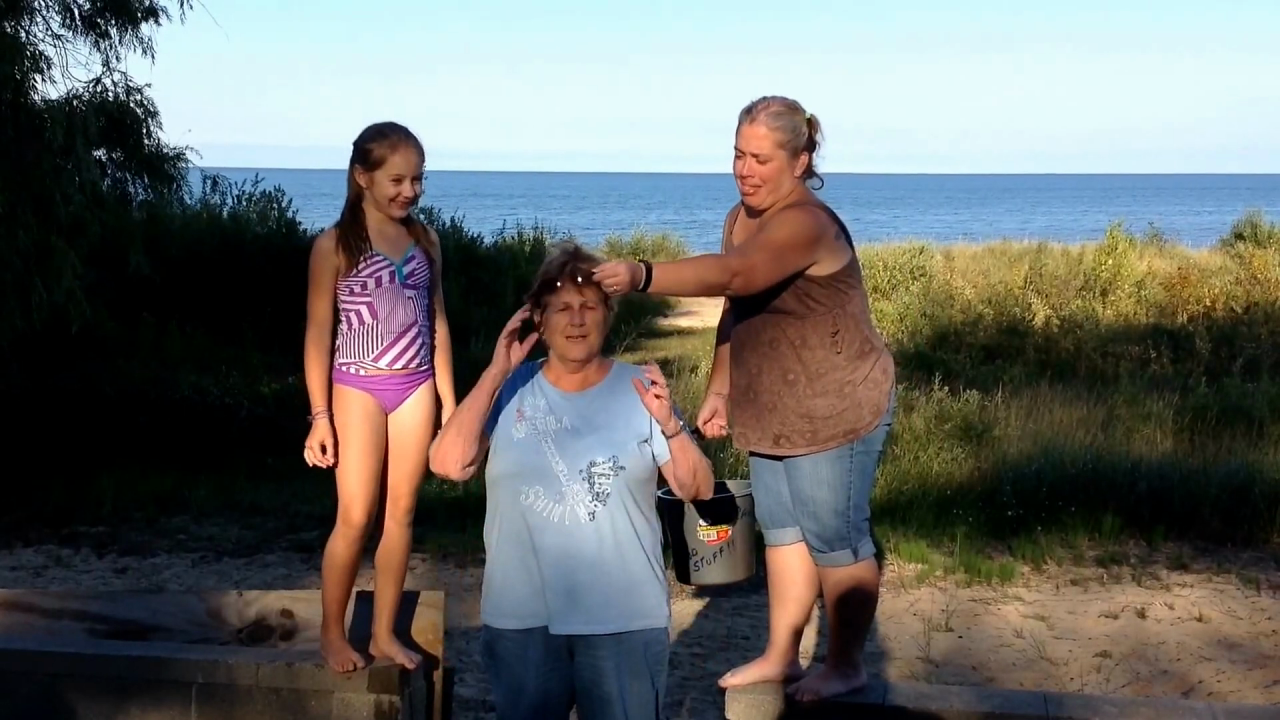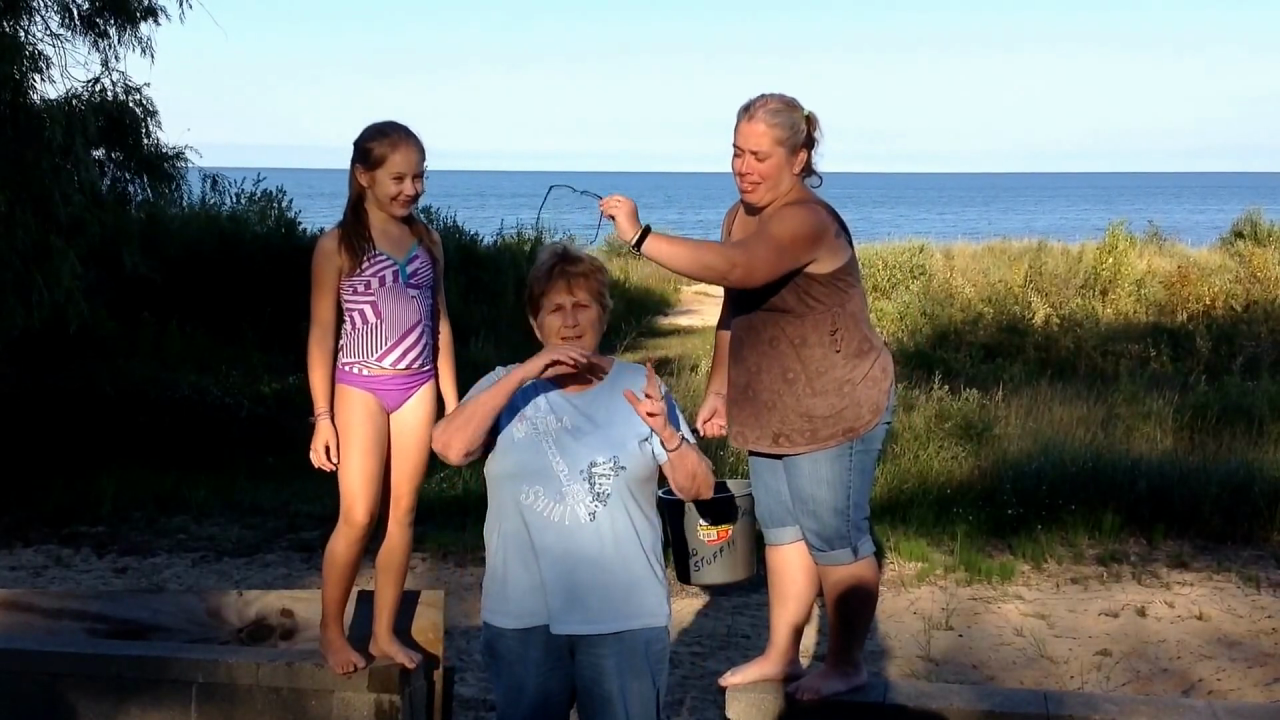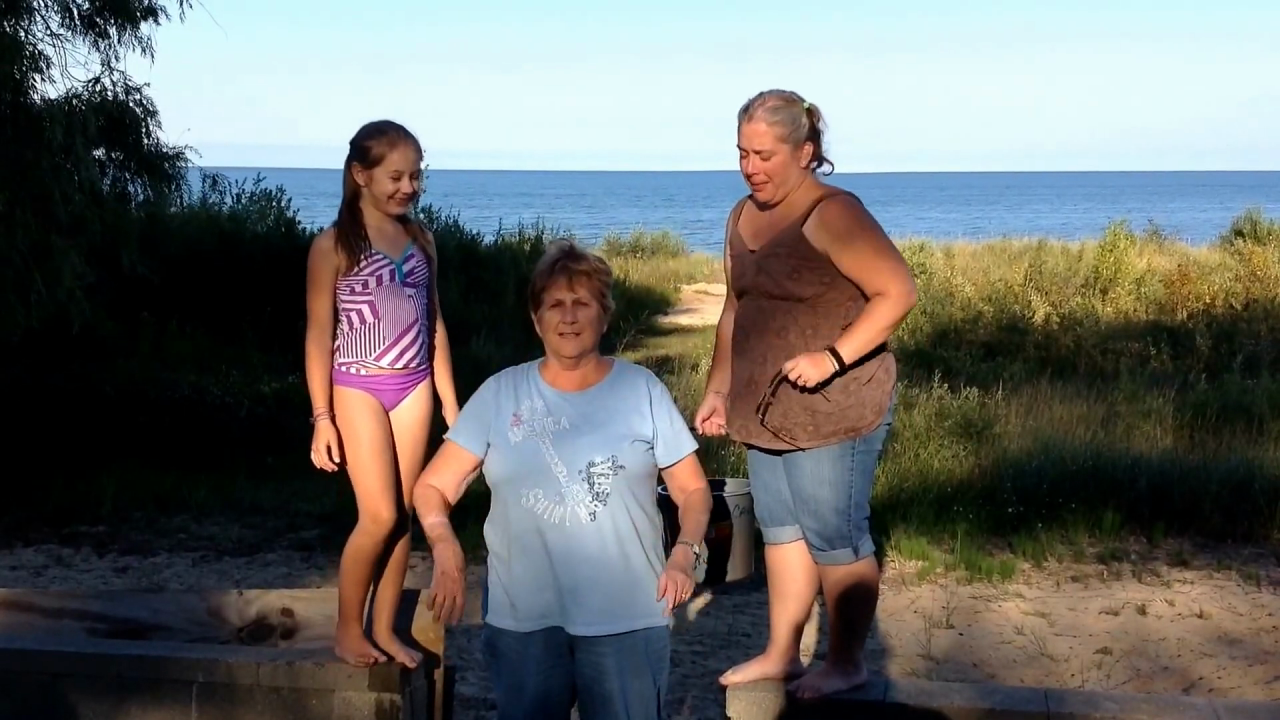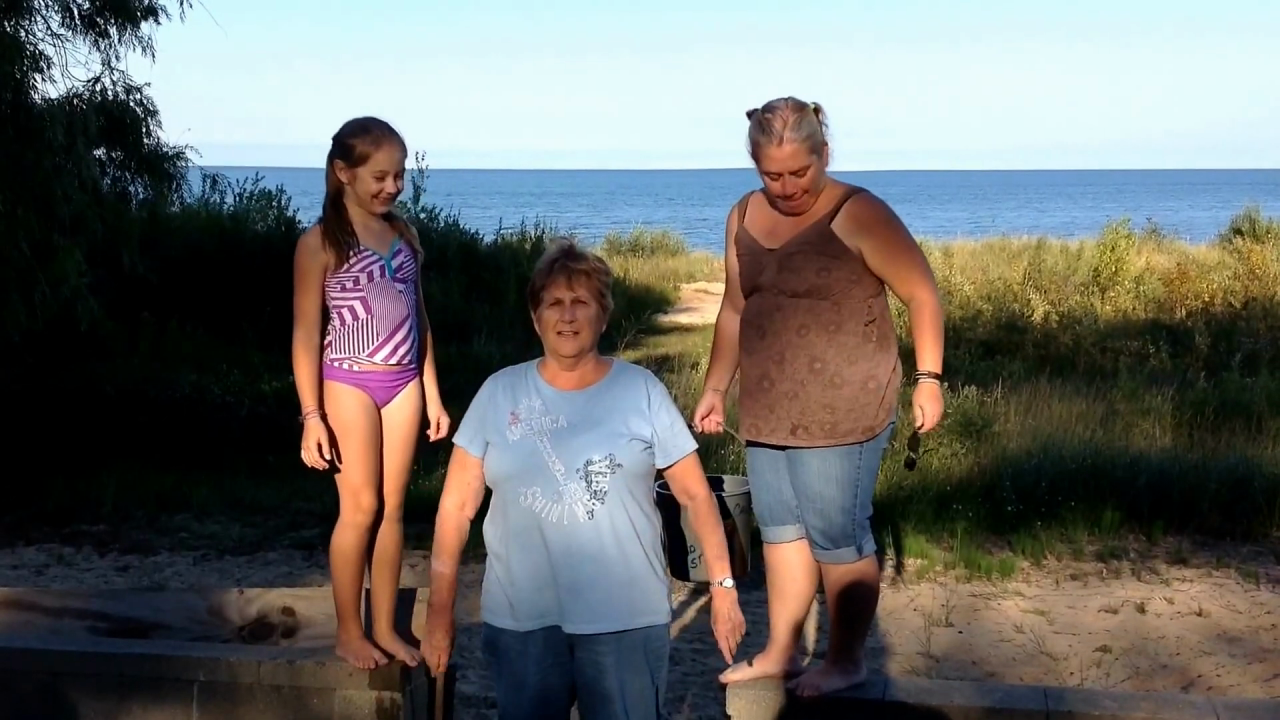
dt=0.5s
person 1, frame 1
left shoulder: (806, 223)
right shoulder: (741, 217)
left elbow: (730, 273)
left wrist: (640, 275)
right wrist: (719, 390)
left hip: (835, 410)
right hip: (774, 411)
left knee: (835, 539)
right knee: (782, 531)
left ankle: (846, 665)
right ankle: (780, 655)
person 1, frame 2
left shoulder: (807, 221)
right shoulder: (740, 215)
left elbow: (734, 268)
left wrist: (642, 236)
right wrist: (720, 390)
left hip: (834, 410)
right hip: (771, 410)
left knee: (835, 538)
right knee: (782, 530)
left ankle: (847, 664)
right ankle: (779, 654)
person 1, frame 3
left shoulder: (835, 214)
right shoulder: (743, 217)
left elbow: (896, 292)
left wrist: (831, 355)
right wrist: (718, 389)
left hip: (836, 409)
right hip: (771, 410)
left knee: (836, 537)
right knee: (781, 529)
left ankle: (846, 662)
right ankle: (780, 654)
person 1, frame 4
left shoulder: (858, 214)
right shoulder: (744, 216)
left elbow: (922, 291)
right elbow: (734, 311)
left wrist: (928, 376)
right wrist: (715, 387)
left hip: (839, 410)
right hip: (768, 409)
left knee: (838, 537)
right knee: (780, 528)
left ankle: (846, 659)
right ankle: (780, 650)
person 2, frame 1
left shoulder: (425, 240)
right shoulder: (335, 244)
right elbow: (318, 333)
left wrist: (449, 400)
right wrist: (319, 415)
left hip: (415, 389)
right hip: (359, 389)
left knee: (401, 513)
right knee: (355, 517)
left ankle: (384, 633)
right ankle: (332, 631)
person 2, frame 2
left shoulder: (427, 240)
right shoulder: (338, 245)
right elbow: (322, 334)
left wrist: (453, 401)
right wrist: (322, 417)
left hip: (417, 389)
right hip: (361, 389)
left knee: (403, 513)
right knee: (358, 516)
left ankle: (384, 632)
right ankle: (331, 629)
person 2, frame 3
left shoulder: (420, 239)
right shoulder: (334, 244)
right elbow: (318, 335)
left wrist: (450, 401)
right wrist: (321, 418)
left hip: (413, 388)
right hip: (358, 388)
left knee: (405, 513)
right knee: (380, 515)
left ankle: (385, 629)
right ankle: (348, 627)
person 2, frame 4
left shoulder: (404, 234)
right shoulder: (321, 241)
right elbow: (306, 334)
left wrist: (432, 395)
right wrist: (311, 415)
left hip: (403, 384)
right hip: (350, 384)
left knee: (393, 508)
right knee: (360, 508)
left ankle: (385, 627)
right ankle: (348, 632)
person 3, frame 1
left shoulder: (639, 388)
right shoulder: (511, 389)
left elbow: (699, 489)
right elbow: (448, 464)
left wrist: (672, 429)
right wrist: (496, 372)
left hip: (624, 617)
right hip: (521, 617)
person 3, frame 2
left shoulder: (638, 387)
right shoulder: (506, 385)
left elbow: (699, 486)
right elbow: (450, 445)
left wrist: (669, 435)
right wrist: (523, 373)
left hip: (624, 617)
right hip: (521, 616)
person 3, frame 3
left shoulder: (642, 389)
right shoulder: (500, 393)
left elbow: (694, 489)
right elbow: (430, 488)
left wrist: (685, 549)
right wrist: (447, 552)
left hip: (626, 617)
right hip: (523, 617)
person 3, frame 4
left shoulder: (642, 390)
right shoulder: (499, 392)
left elbow: (694, 495)
right elbow: (457, 507)
left wrist: (723, 587)
right wrist: (440, 610)
left hip: (625, 617)
right hip: (520, 618)
